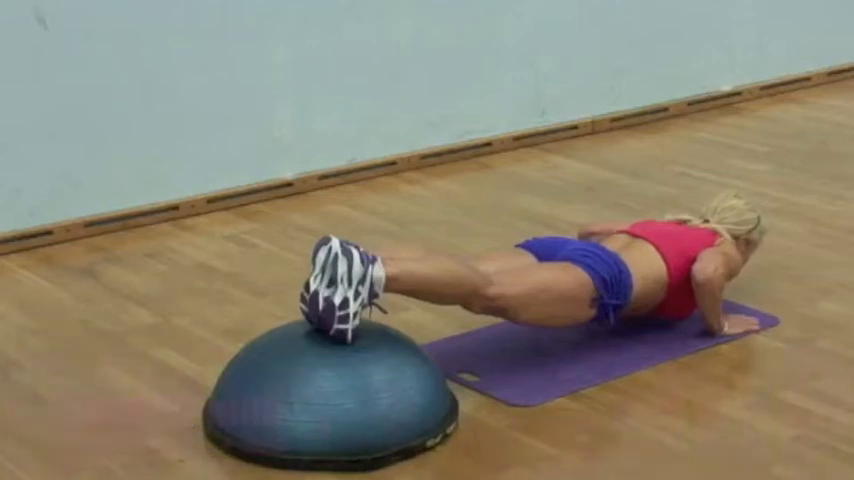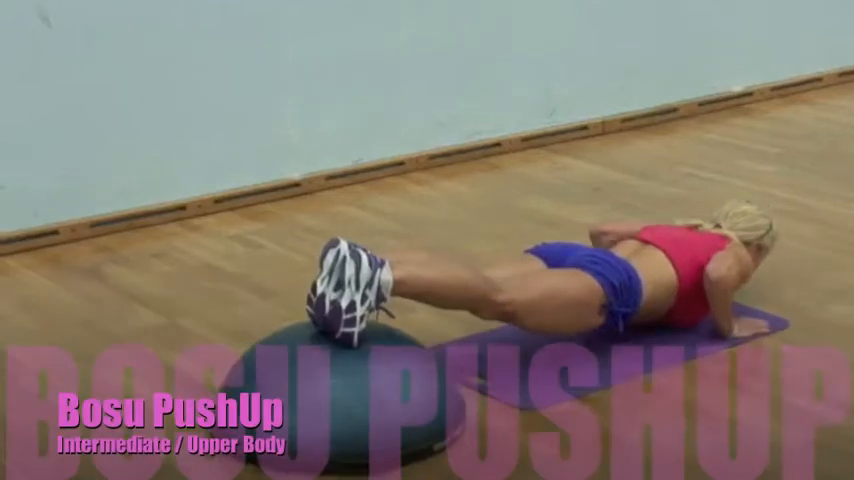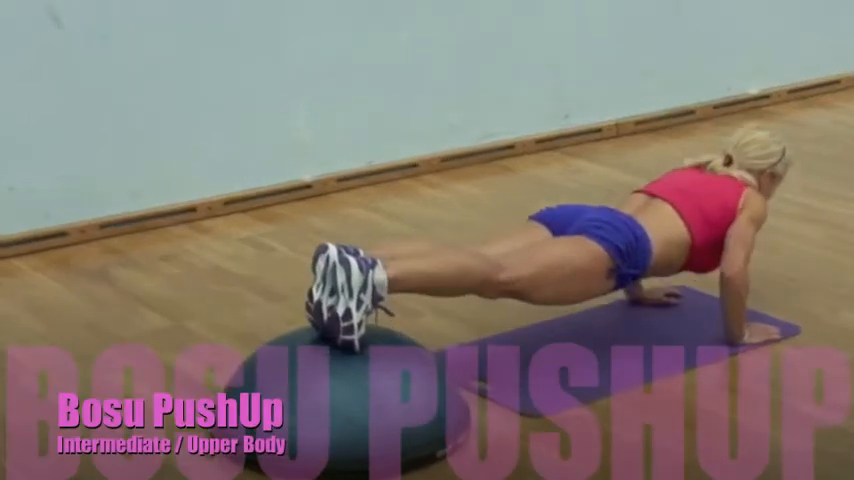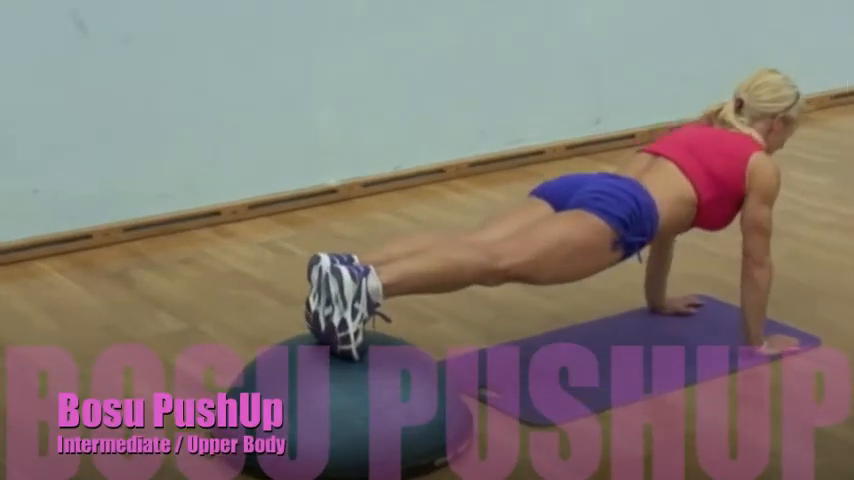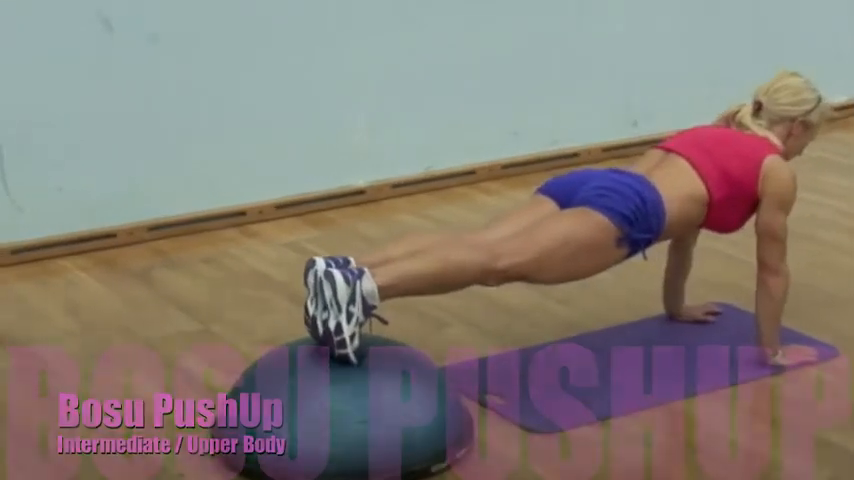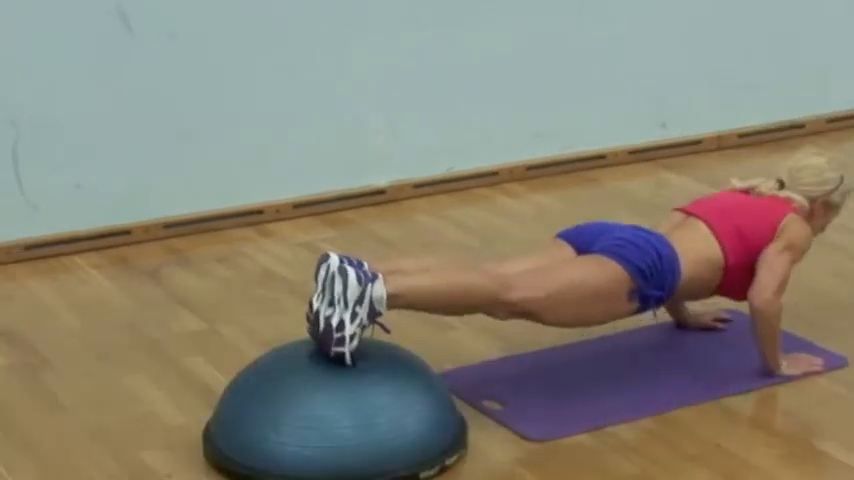
dt=0.4s
person 1, frame 1
left shoulder: (665, 227)
right shoulder: (725, 253)
left elbow: (587, 230)
right elbow: (704, 275)
right wrist: (718, 324)
left hip: (557, 249)
right hip: (601, 277)
left knee: (473, 281)
right knee: (491, 294)
left ankle: (355, 261)
right ankle: (371, 275)
person 1, frame 2
left shoulder: (673, 231)
right shoulder: (737, 257)
left elbow: (601, 230)
right elbow: (717, 274)
right wrist: (728, 326)
left hip: (565, 255)
right hip: (612, 285)
left knee: (483, 286)
right knee: (499, 300)
left ankle: (360, 264)
right ankle: (380, 277)
person 1, frame 3
left shoulder: (686, 174)
right shoulder: (751, 203)
right elbow: (733, 272)
left wrist: (636, 291)
right wrist: (738, 333)
left hip: (574, 218)
right hip: (613, 244)
left knee: (479, 262)
right knee: (502, 278)
left ankle: (354, 263)
right ankle: (375, 279)
person 1, frame 4
left shoulder: (696, 131)
right shoulder: (762, 166)
right elbow: (756, 262)
left wrist: (657, 301)
right wrist: (757, 341)
left hip: (579, 187)
right hip: (617, 212)
left knee: (469, 246)
right knee: (500, 264)
left ankle: (351, 270)
right ankle: (370, 287)
person 1, frame 5
left shoulder: (714, 134)
right shoulder: (776, 172)
left elbow: (683, 218)
right elbow: (772, 270)
left wrist: (675, 307)
right wrist: (772, 351)
left hip: (586, 183)
right hip: (623, 208)
left knee: (471, 245)
right knee: (501, 264)
left ankle: (347, 272)
right ankle: (366, 289)
person 1, frame 6
left shoulder: (738, 196)
right shoulder: (795, 228)
right elbow: (763, 300)
left wrist: (682, 314)
right wrist: (776, 363)
left hip: (602, 236)
right hip: (638, 265)
left knee: (490, 277)
right knee: (512, 298)
left ankle: (357, 275)
right ankle: (375, 294)
